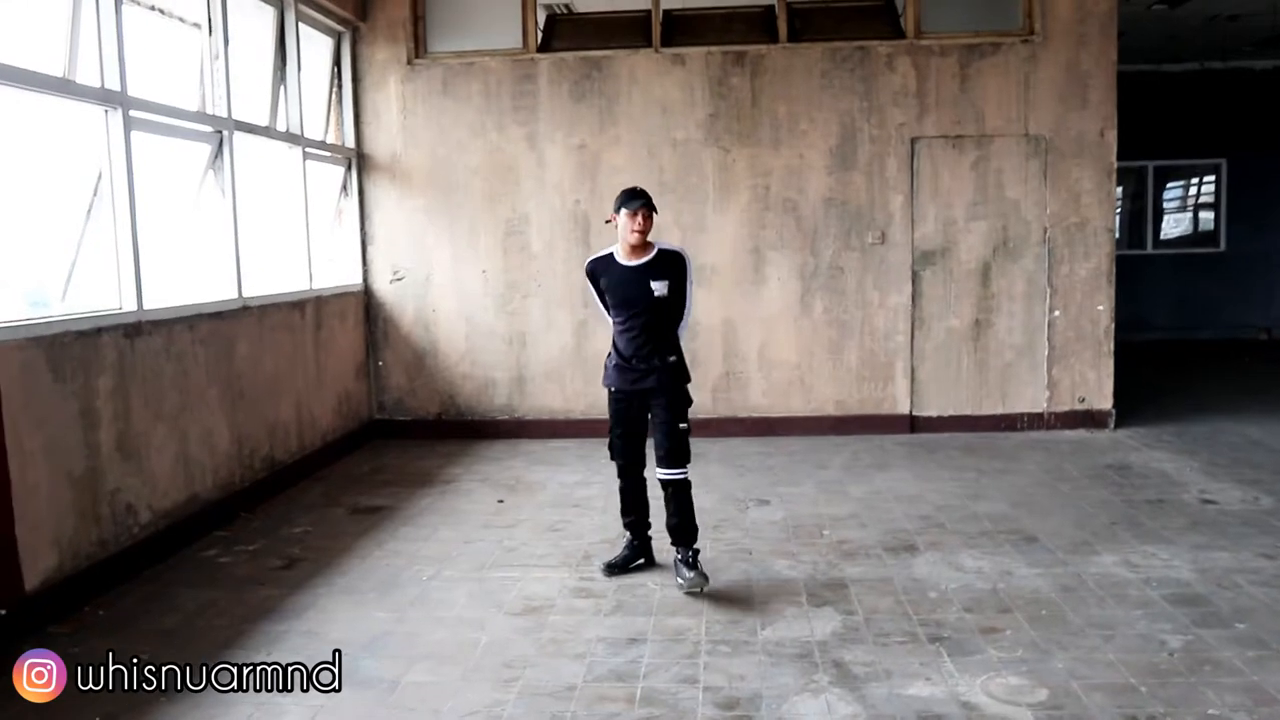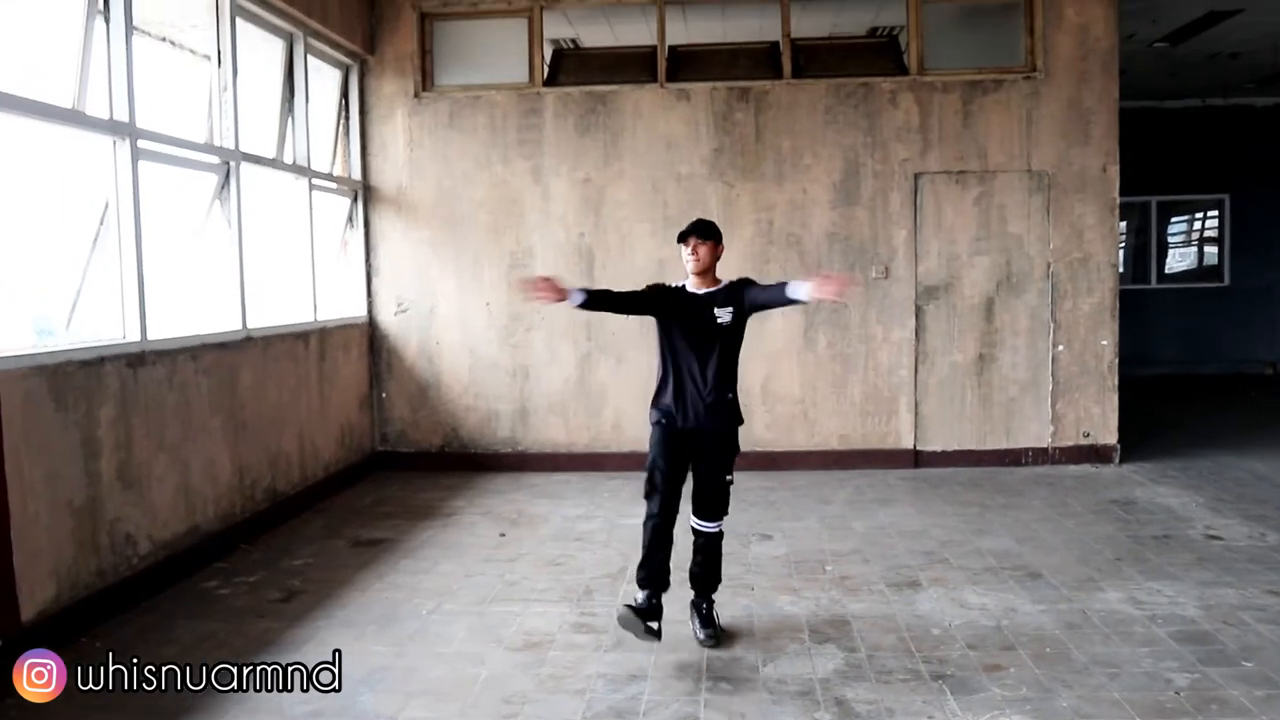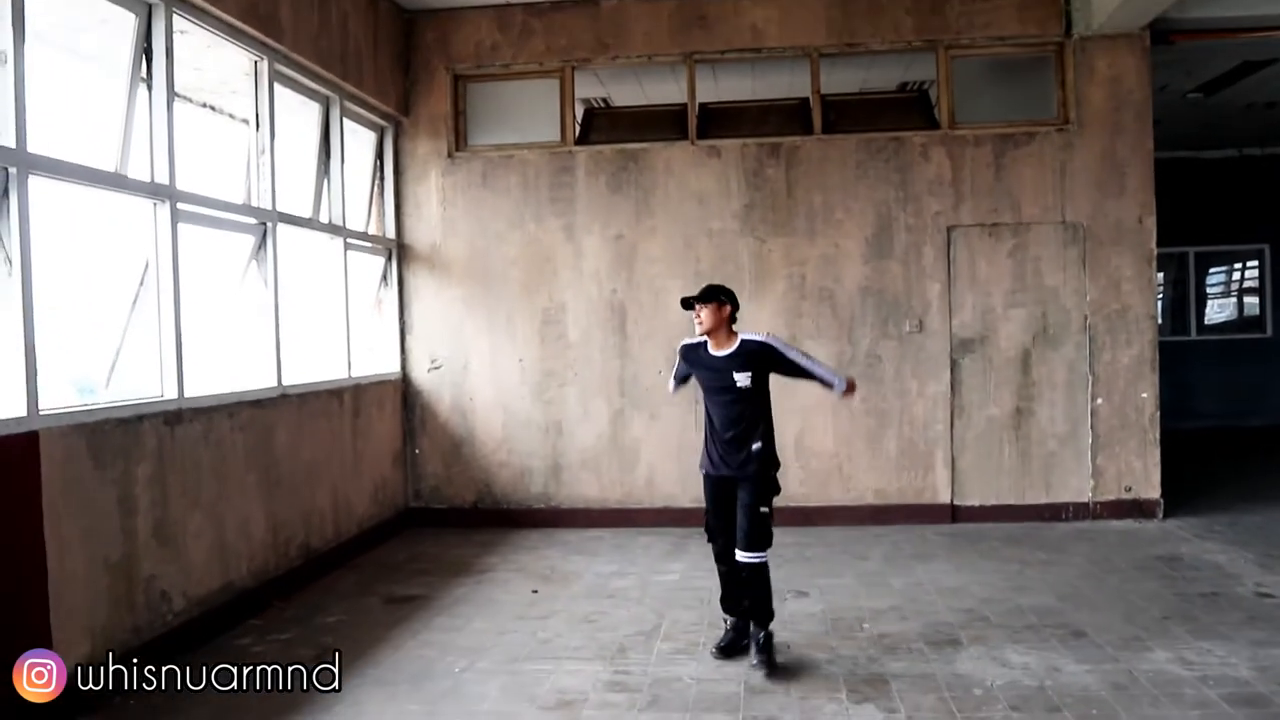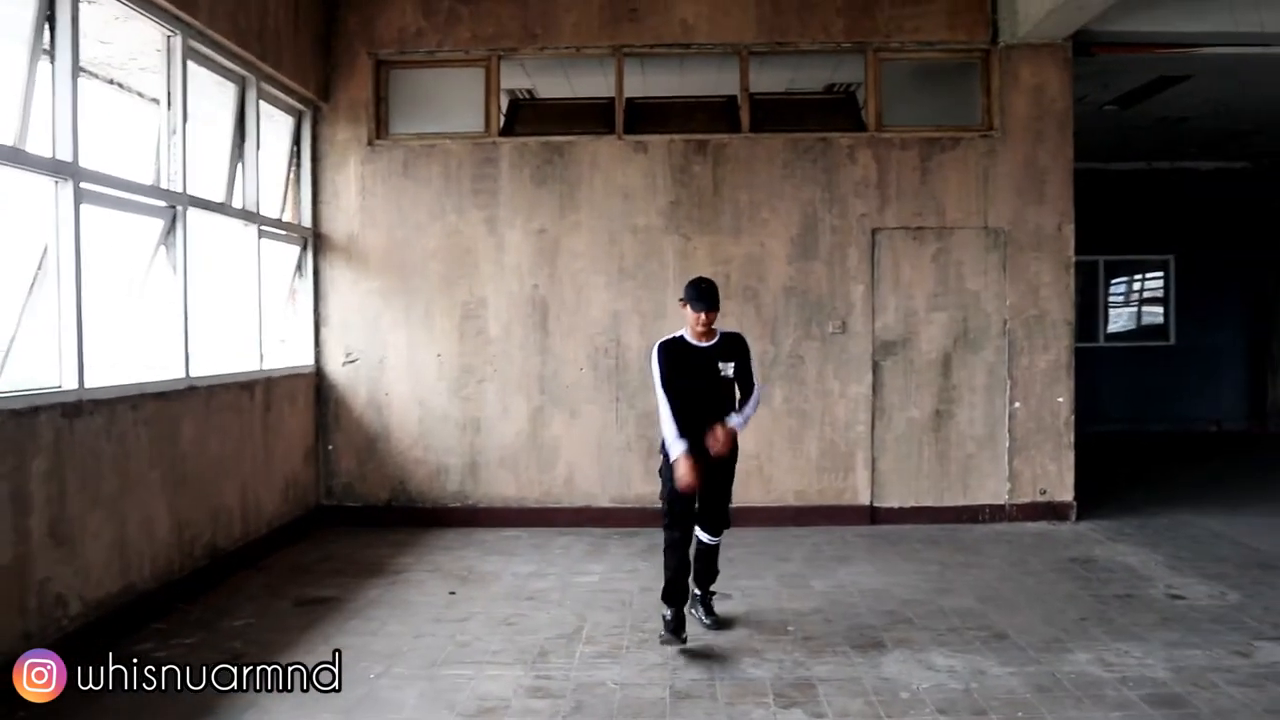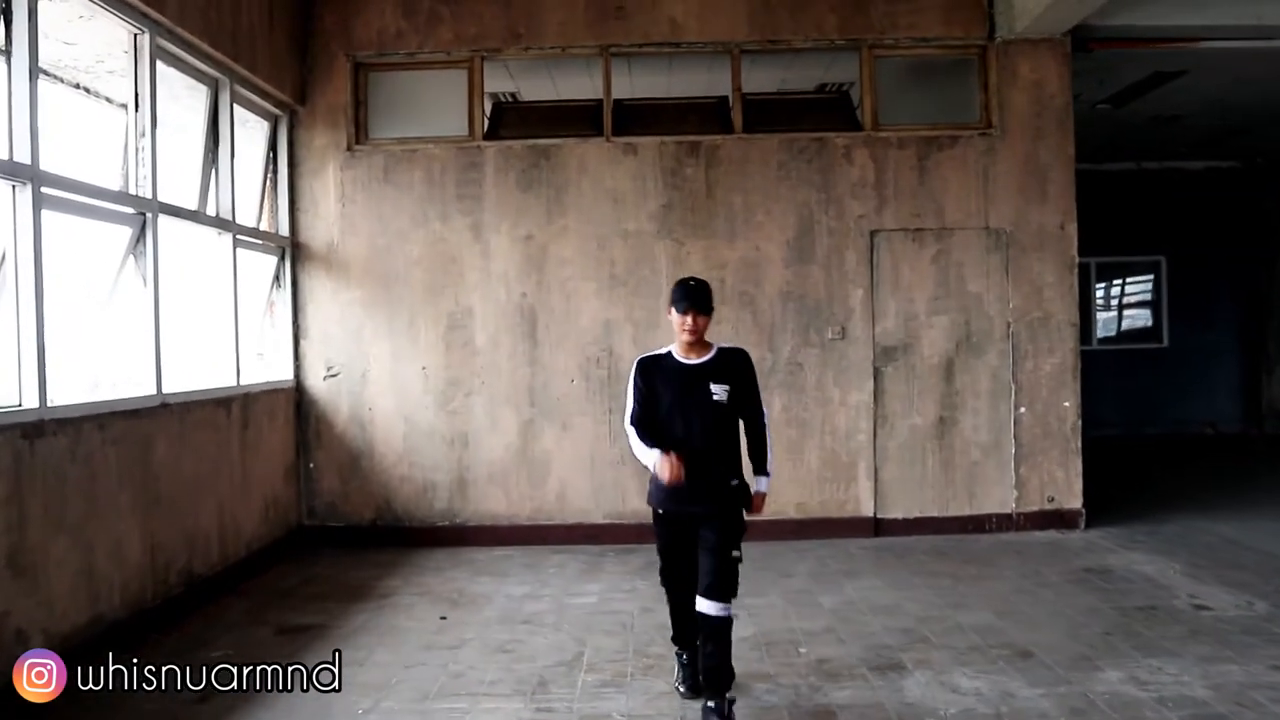
dt=1s
person 1, frame 1
left shoulder: (674, 261)
right shoulder: (597, 268)
left elbow: (679, 315)
left hip: (665, 377)
right hip: (622, 379)
left knee: (672, 466)
right knee: (627, 468)
left ankle: (685, 552)
right ankle: (638, 543)
person 1, frame 2
left shoulder: (739, 293)
right shoulder: (663, 297)
left elbow: (769, 295)
right elbow: (620, 301)
left wrist: (806, 289)
right wrist: (569, 295)
left hip: (717, 421)
right hip: (670, 417)
left knee: (709, 517)
right knee: (659, 507)
left ankle: (703, 603)
right ankle: (649, 599)
person 1, frame 3
left shoulder: (760, 348)
right shoulder: (691, 352)
left elbow: (804, 365)
left wrist: (840, 383)
right wrist: (673, 382)
left hip: (754, 465)
right hip: (715, 467)
left knee: (751, 549)
right knee: (723, 550)
left ankle: (761, 631)
right ankle: (736, 623)
person 1, frame 4
left shoulder: (735, 344)
right shoulder: (667, 349)
left elbow: (752, 393)
right elbow: (666, 404)
left wrist: (730, 427)
right wrist: (680, 455)
left hip: (721, 451)
right hip: (682, 452)
left knee: (712, 527)
right knee: (677, 532)
left ankle: (702, 595)
right ankle: (673, 612)
person 1, frame 5
left shoulder: (735, 363)
right shoulder: (649, 368)
left elbow: (756, 422)
right elbow: (634, 426)
left wrist: (760, 481)
right wrist: (656, 456)
left hip: (722, 499)
right hip: (670, 500)
left knee: (715, 598)
right knee: (678, 588)
right ankle: (686, 655)
